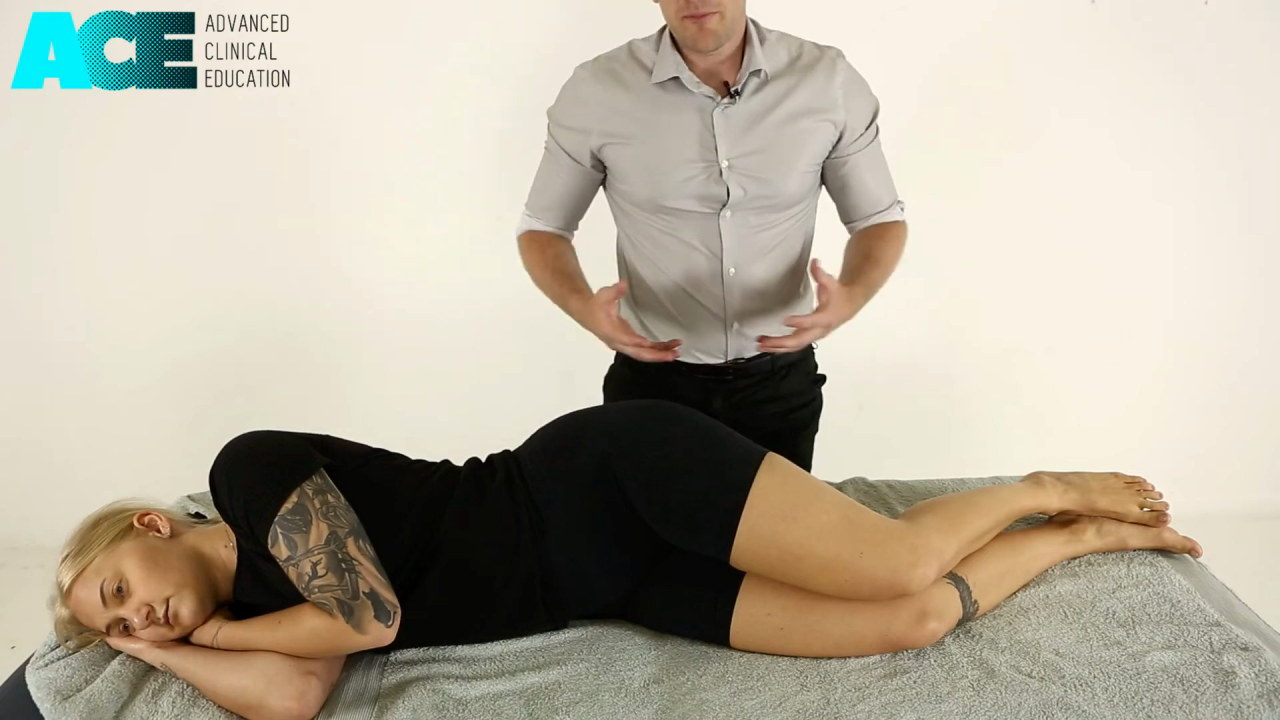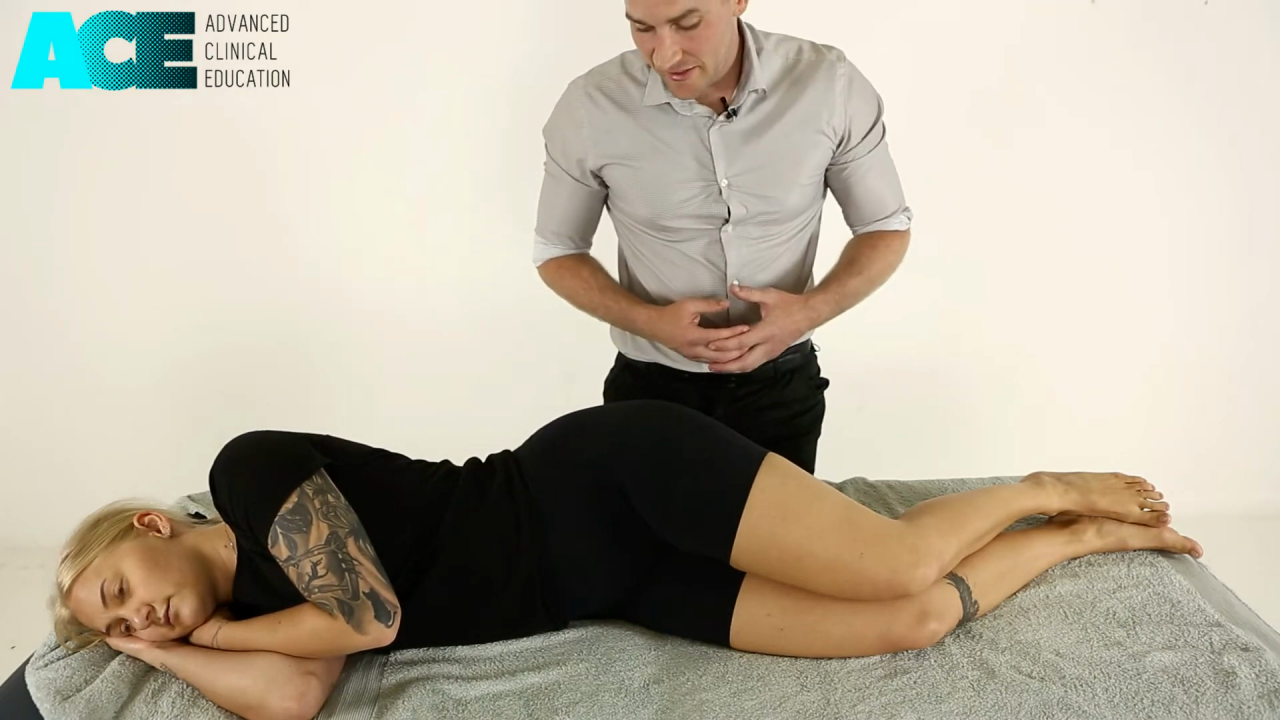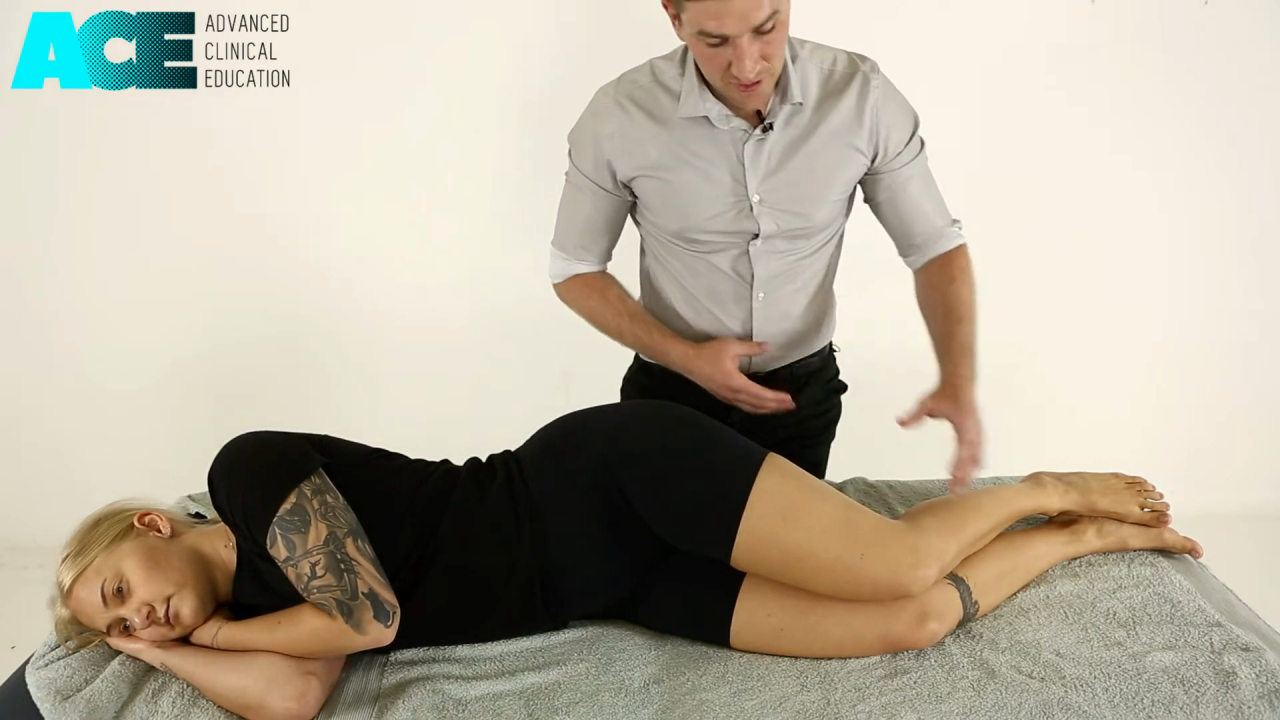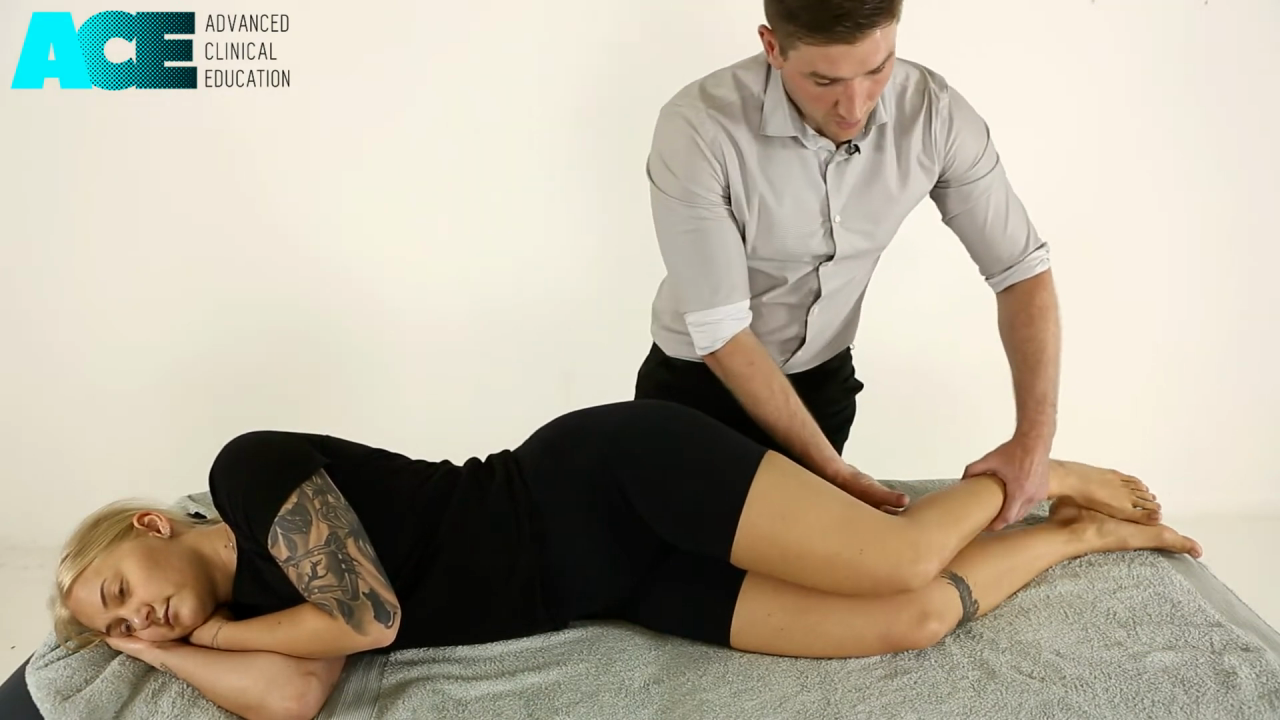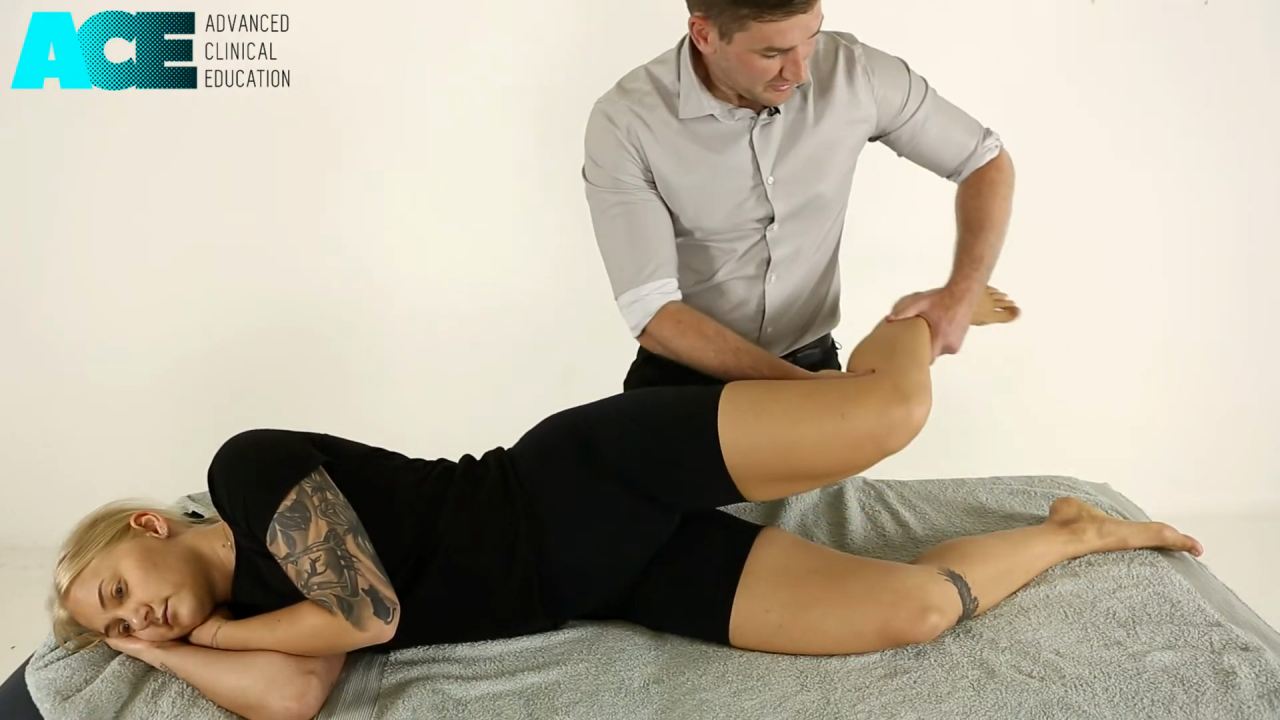
dt=1s
person 1, frame 1
left shoulder: (251, 470)
right shoulder: (265, 605)
left elbow: (373, 615)
left wrist: (214, 625)
left hip: (612, 472)
right hip: (621, 583)
left knee: (900, 570)
right knee: (911, 620)
left ankle: (1051, 489)
right ankle: (1086, 536)
person 1, frame 2
left shoulder: (250, 470)
right shoulder: (262, 607)
left elbow: (374, 614)
left wrist: (220, 627)
left hip: (613, 476)
right hip: (624, 588)
left knee: (899, 570)
right knee: (913, 619)
left ankle: (1049, 491)
right ankle: (1081, 540)
person 1, frame 3
left shoulder: (248, 472)
right shoulder: (262, 603)
left elbow: (374, 615)
left wrist: (225, 623)
left hip: (612, 477)
right hip: (623, 586)
left knee: (899, 573)
right knee: (913, 621)
left ankle: (1049, 491)
right ankle: (1083, 540)
person 1, frame 4
left shoulder: (250, 471)
right shoulder: (259, 605)
left elbow: (374, 615)
left wrist: (222, 625)
left hip: (606, 478)
right hip: (617, 586)
left knee: (900, 563)
right knee: (914, 620)
left ankle: (1032, 473)
right ankle: (1074, 535)
person 1, frame 5
left shoulder: (247, 469)
right shoulder: (254, 609)
left elbow: (372, 612)
left hip: (599, 474)
right hip: (612, 582)
left knee: (887, 410)
right knee: (915, 610)
left ankle: (921, 314)
right ankle: (1073, 531)
person 2, frame 1
left shoulder: (828, 82)
right shoulder: (596, 91)
left elbow: (880, 218)
right elbow: (542, 228)
left wrist: (853, 298)
right wrist: (581, 307)
left hip: (780, 381)
right hip: (651, 380)
person 2, frame 2
left shoulder: (830, 85)
right shoulder: (590, 107)
left elbow: (886, 228)
right elbow: (557, 252)
left wrist: (812, 309)
right wrist: (649, 321)
left hip: (782, 384)
right hip: (652, 387)
person 2, frame 3
left shoulder: (861, 96)
right shoulder: (619, 115)
left elbow: (938, 246)
right elbow: (574, 270)
left wrist: (959, 378)
right wrist: (685, 358)
left hip: (803, 389)
right hip: (671, 392)
person 2, frame 4
left shoulder: (935, 114)
right shoulder: (698, 129)
left elbow: (1022, 269)
right elbow: (720, 333)
left wrist: (1034, 437)
right wrist: (834, 474)
left hip: (822, 382)
right hip: (696, 387)
person 2, frame 5
left shoulder: (855, 72)
right shoulder: (624, 123)
left elbow: (987, 161)
right elbow: (650, 312)
left wrist: (961, 293)
left hip: (812, 364)
right hip: (683, 382)
